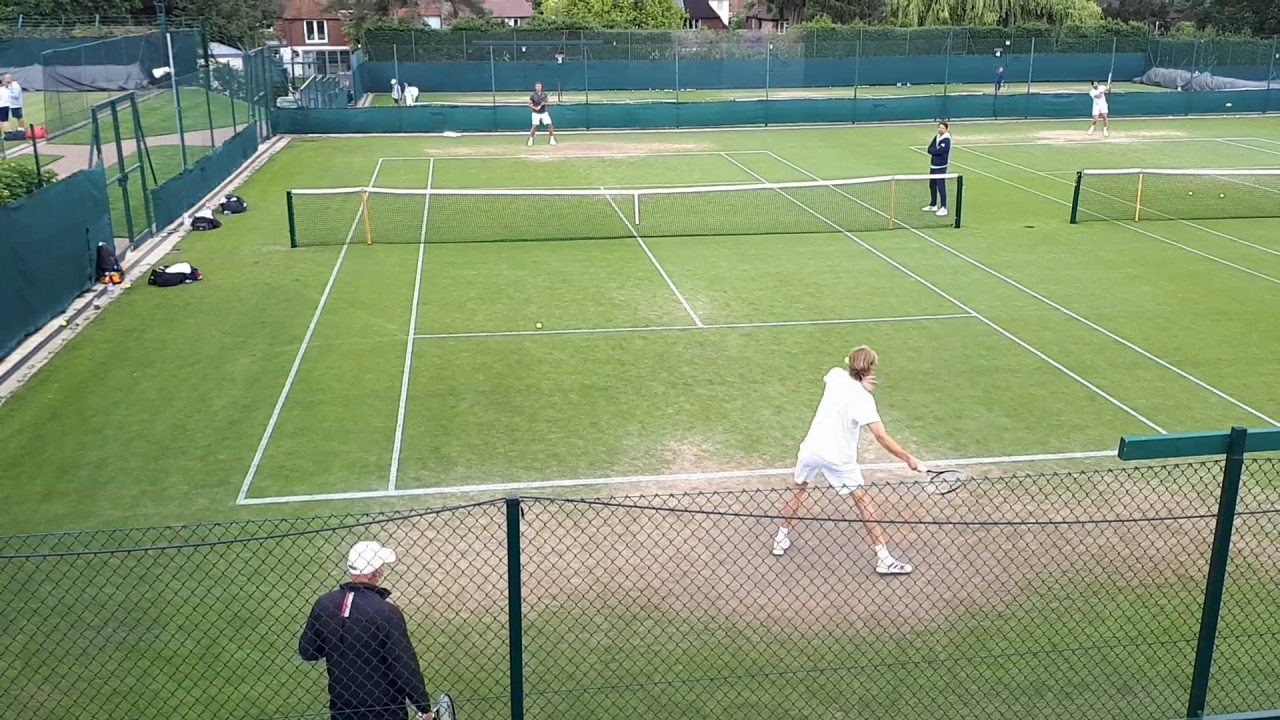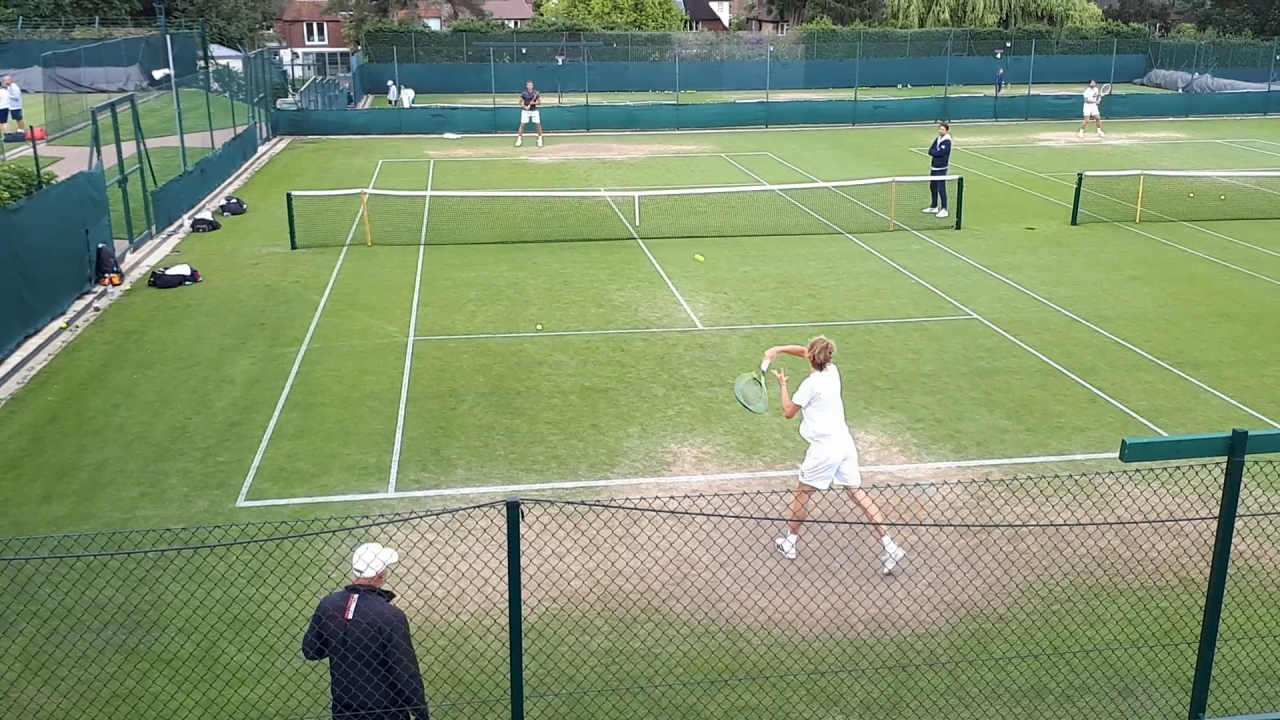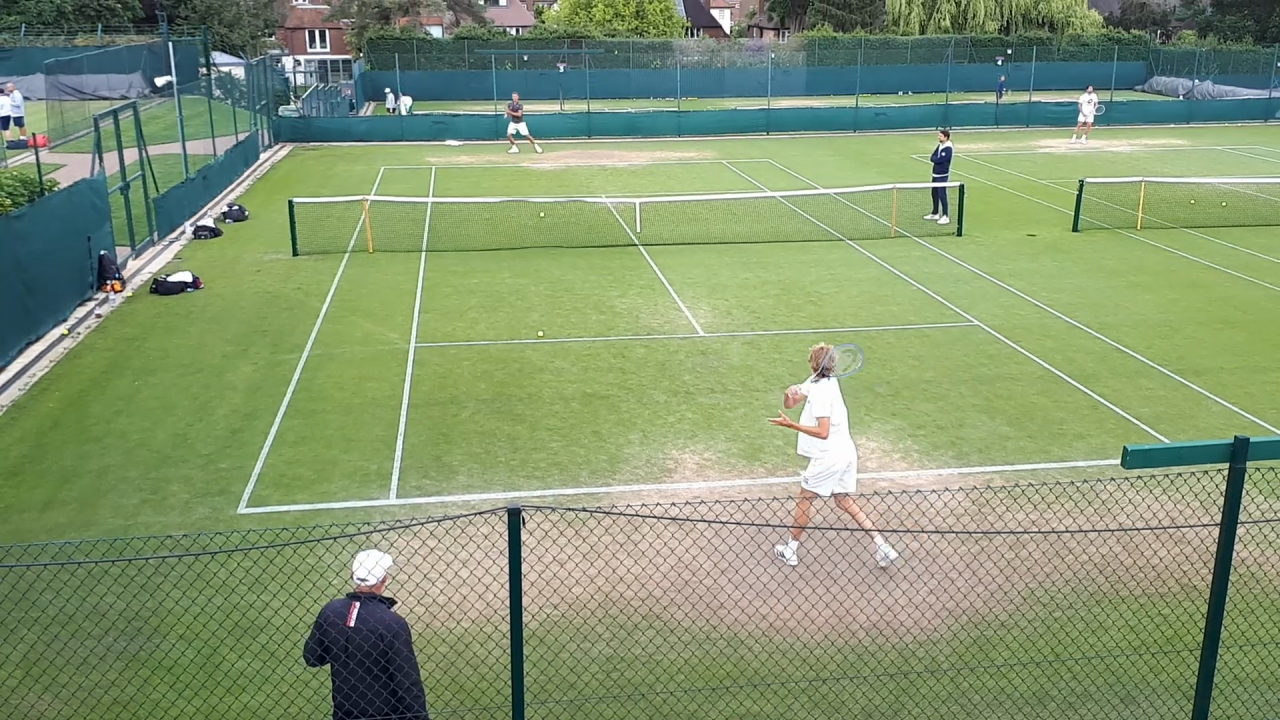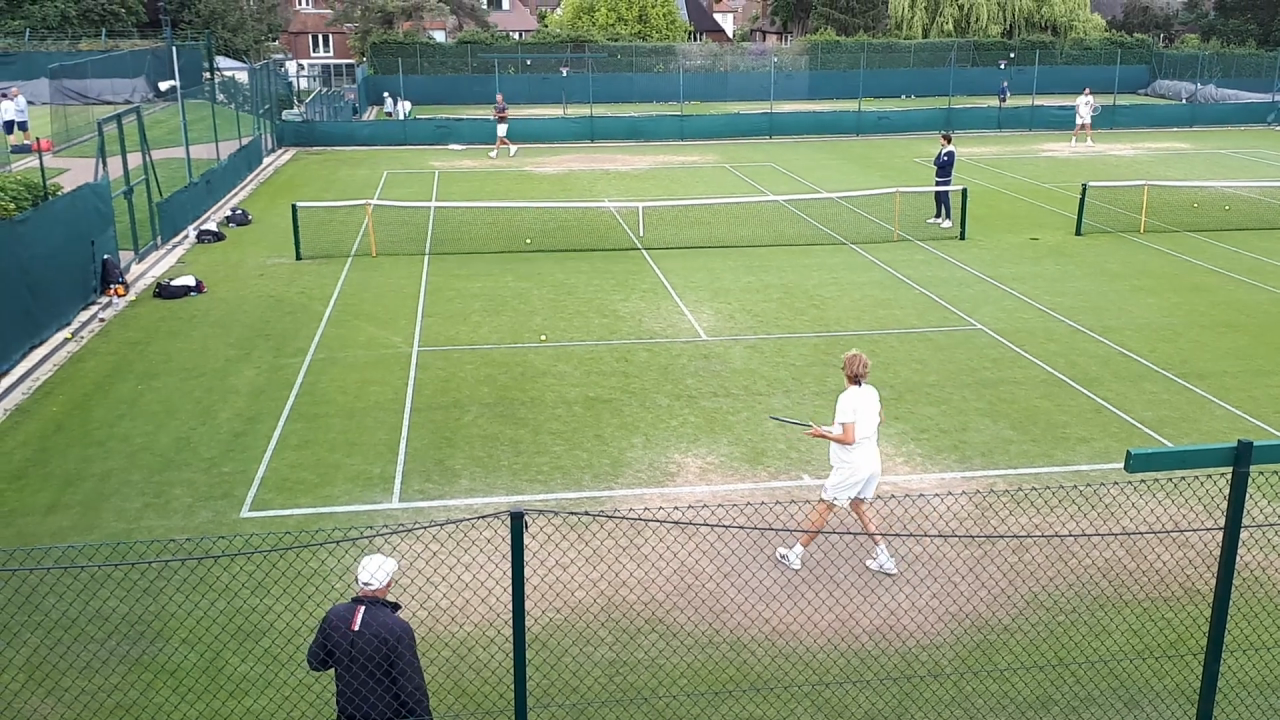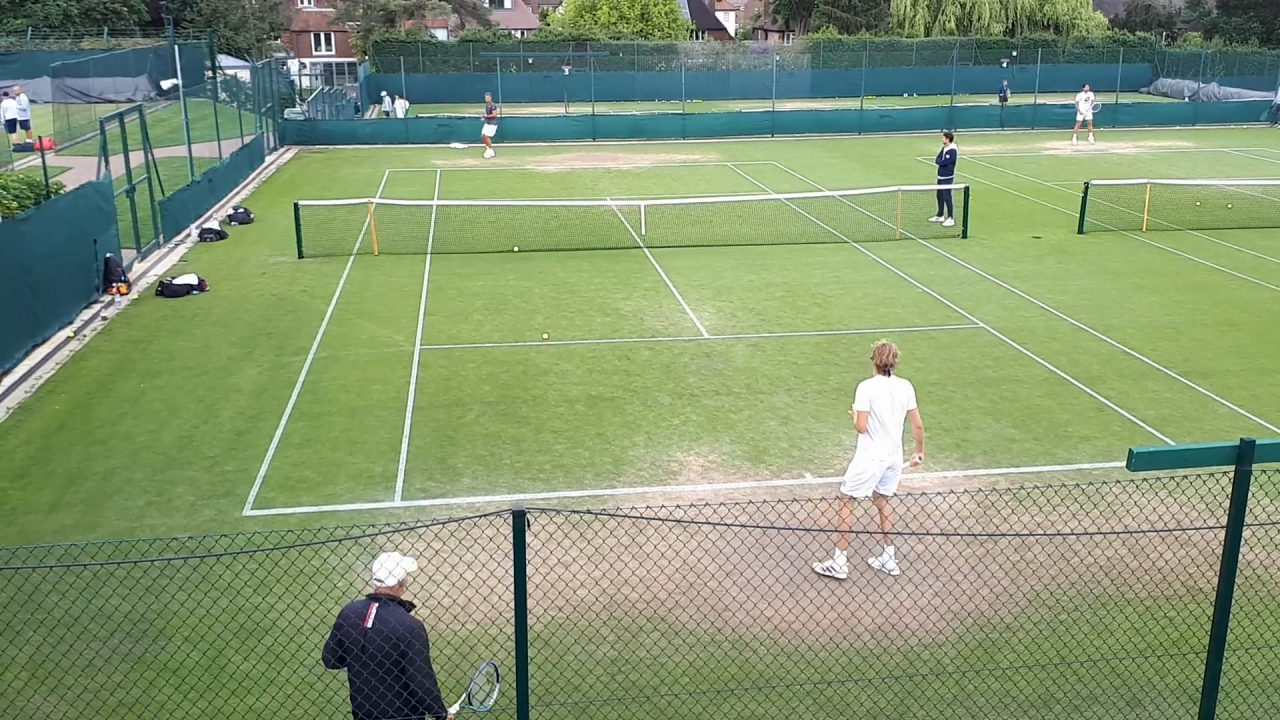
dt=0.3s
person 1, frame 1
left shoulder: (836, 375)
right shoulder: (864, 399)
right elbow: (881, 437)
left wrist: (862, 382)
right wrist: (906, 457)
left hip: (811, 449)
right hip: (836, 456)
left knee: (799, 491)
right knee: (864, 502)
left ankle: (782, 539)
right ankle: (884, 559)
person 1, frame 2
left shoulder: (812, 383)
right shoulder: (831, 370)
left elbow: (788, 412)
right elbow: (806, 352)
left wrist: (783, 385)
right wrist: (778, 349)
left hip: (824, 450)
right hip: (845, 446)
left knee: (803, 494)
right knee: (858, 494)
left ankle: (789, 544)
right ankle: (889, 545)
person 1, frame 3
left shoulder: (822, 391)
right shoulder: (815, 382)
left elbow: (823, 432)
right elbow: (789, 403)
left wrist: (790, 425)
right wrist: (791, 394)
left hip: (828, 457)
right hip: (845, 453)
left knee: (805, 500)
right knee: (845, 502)
left ankle: (790, 550)
right ankle: (881, 545)
person 1, frame 4
left shoulder: (847, 398)
right shoulder: (871, 392)
left elbow: (848, 438)
left wrist: (824, 434)
left hip: (851, 467)
right hip: (872, 463)
left knee: (823, 509)
right knee: (859, 506)
left ankle: (795, 554)
right ankle: (884, 558)
person 1, frame 5
left shoulder: (866, 387)
right shoulder: (905, 386)
left elbow: (862, 427)
right elbow: (918, 425)
left wrist: (855, 417)
right wrist: (919, 451)
left hip: (870, 458)
right hip: (893, 457)
left knee: (846, 503)
right knee: (882, 503)
left ankle: (839, 562)
right ankle: (889, 558)
